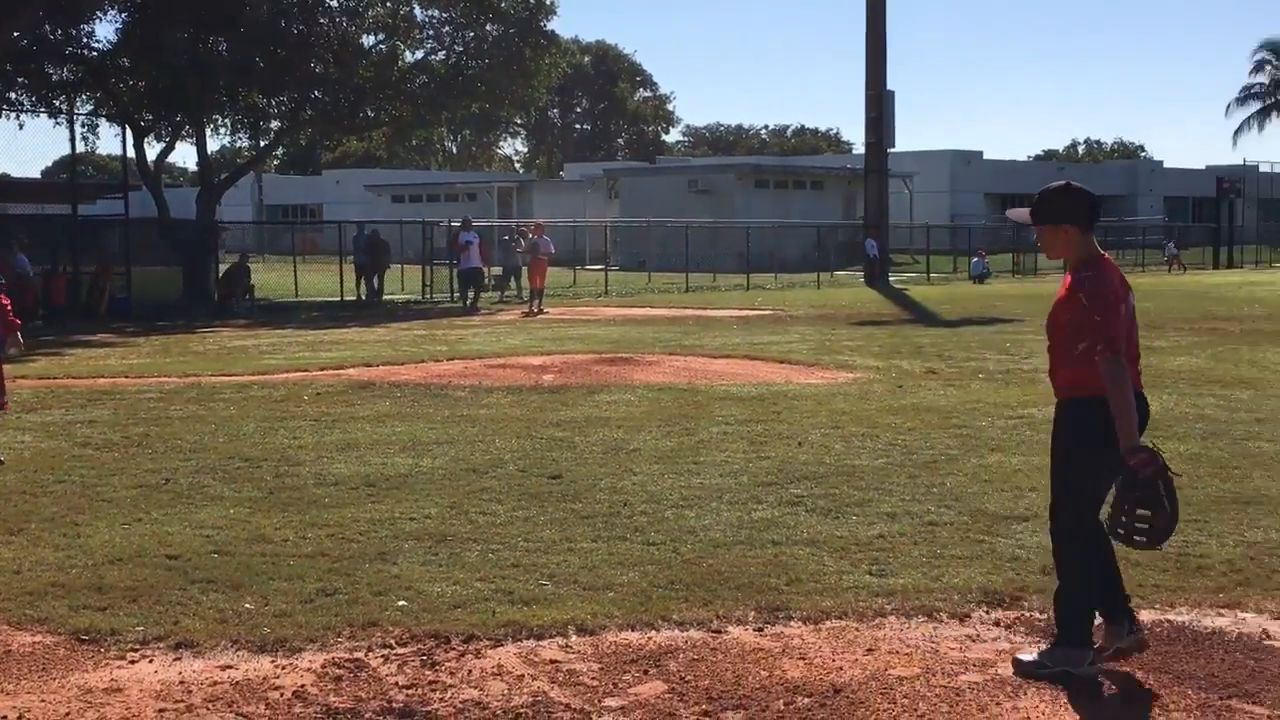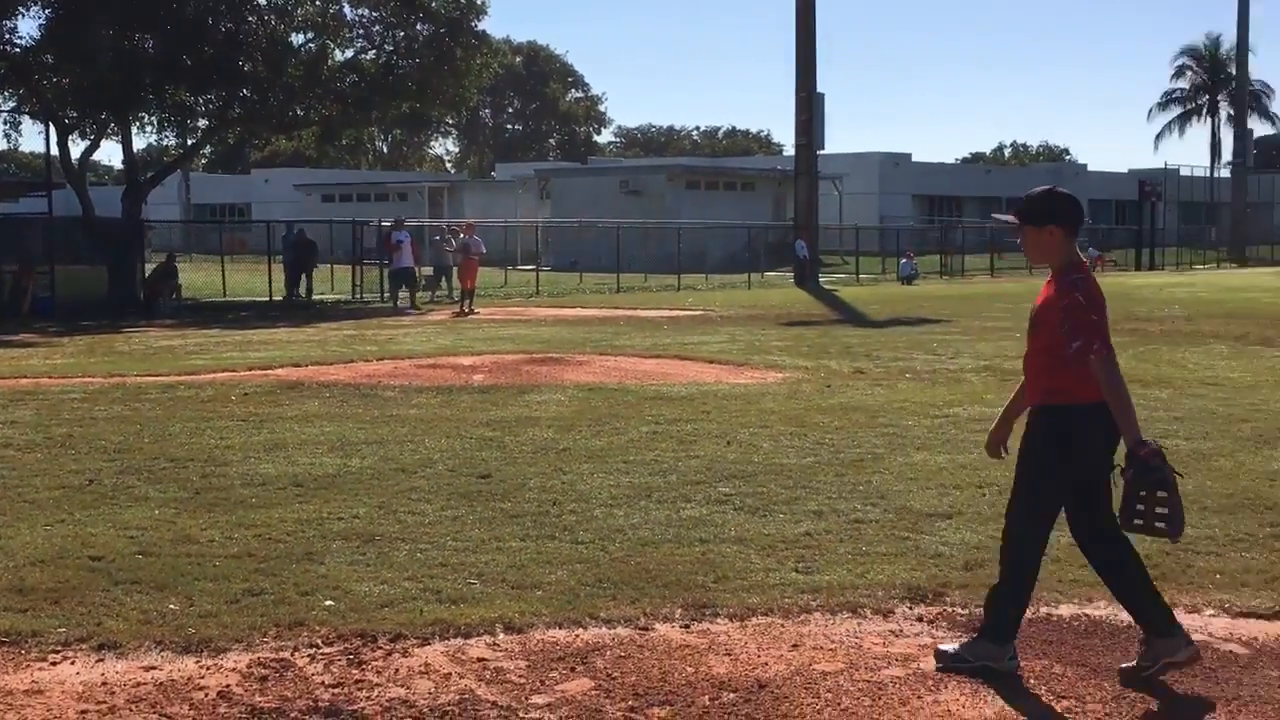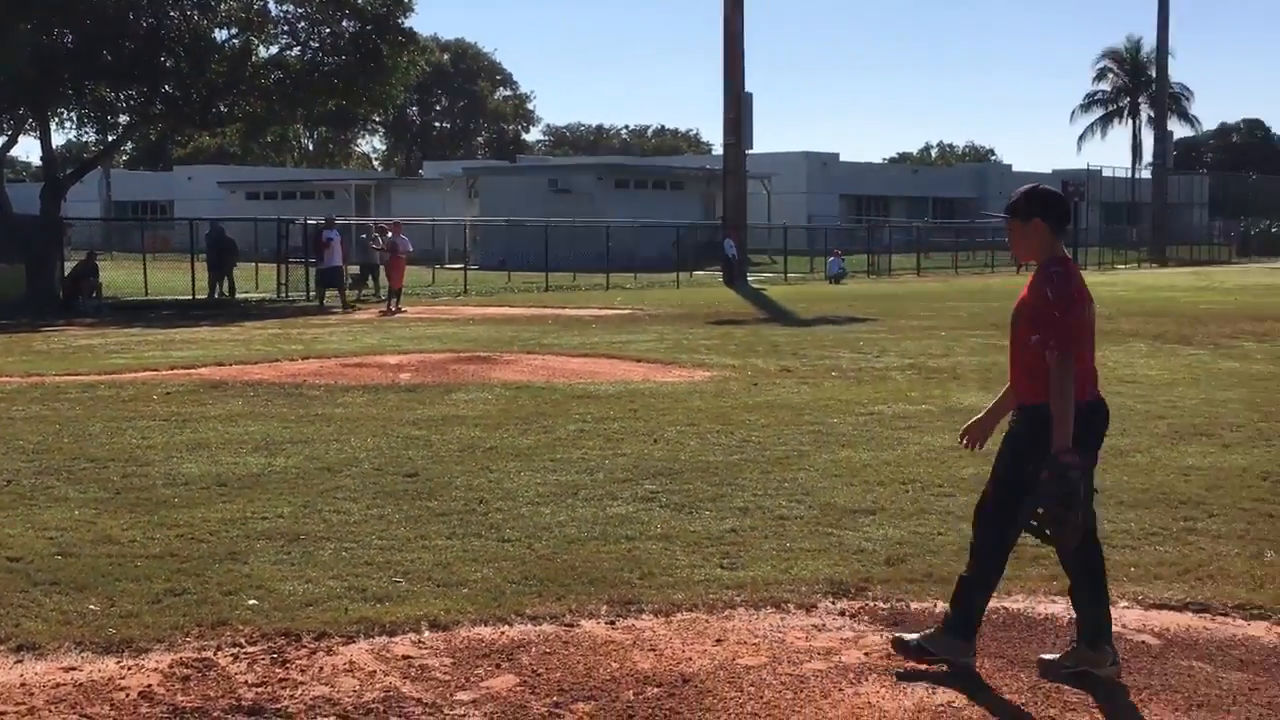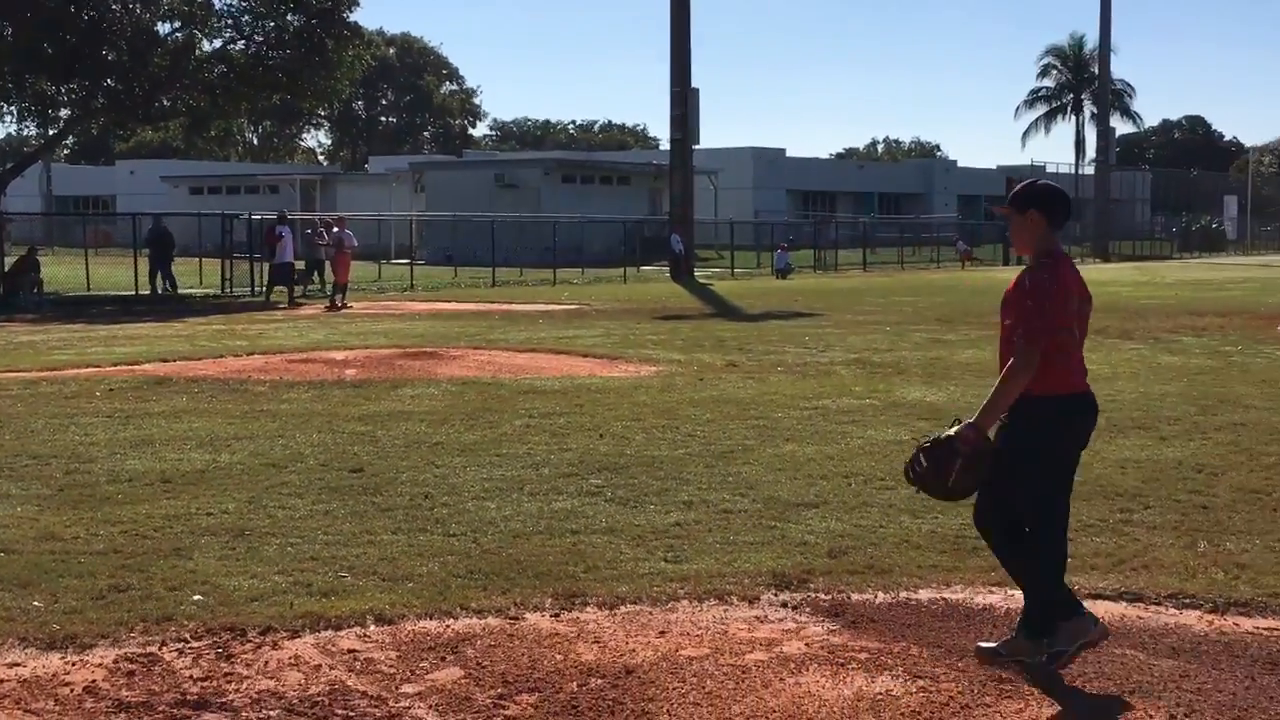
dt=0.2s
person 1, frame 1
left shoulder: (1086, 290)
right shoulder: (1105, 273)
left elbow: (1113, 369)
left wrist: (1132, 446)
left hip: (1091, 418)
right hip: (1104, 413)
left knee: (1072, 526)
right knee: (1081, 522)
left ankle: (1072, 649)
right ankle: (1119, 622)
person 1, frame 2
left shoulder: (1072, 295)
right shoulder: (1066, 286)
left elbow: (1105, 370)
right elbow: (1045, 367)
left wrist: (1134, 442)
right wrist: (1005, 419)
left hip: (1071, 426)
right hip: (1081, 422)
left knee: (1025, 532)
right knee: (1098, 534)
left ankle: (995, 644)
right ankle: (1166, 636)
person 1, frame 3
left shoulder: (1050, 286)
right shoulder: (1062, 279)
left elbow: (1060, 372)
left wrist: (1061, 449)
right wrist: (990, 416)
left hip: (1050, 424)
right hip: (1075, 418)
left knee: (994, 523)
right knee: (1074, 534)
left ankle: (954, 641)
right ankle: (1097, 647)
person 1, frame 4
left shoulder: (1036, 279)
right shoulder: (1070, 277)
left elbow: (1024, 362)
left wrist: (981, 421)
left hip: (1039, 415)
right hip: (1071, 409)
left knee: (996, 518)
right knee: (1045, 525)
left ankle: (1070, 620)
right ankle: (1035, 635)
